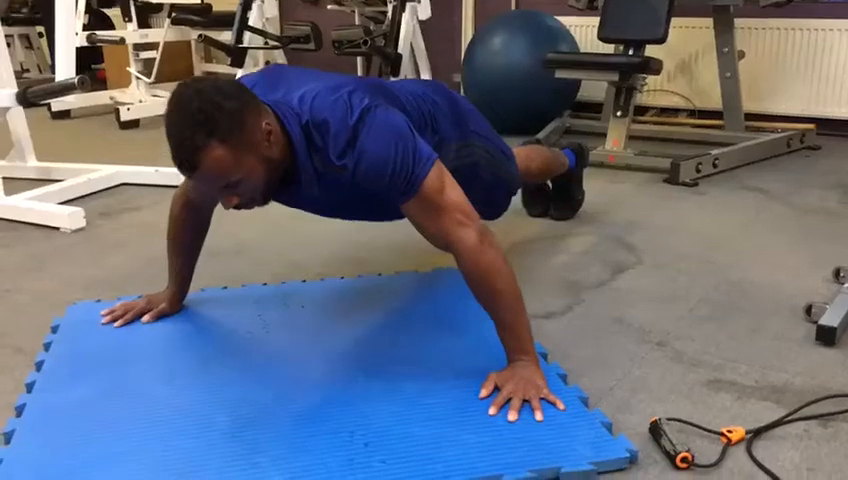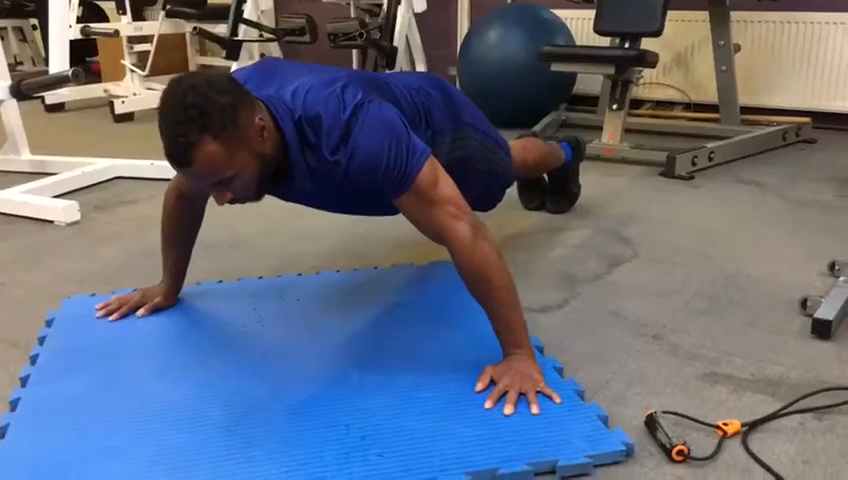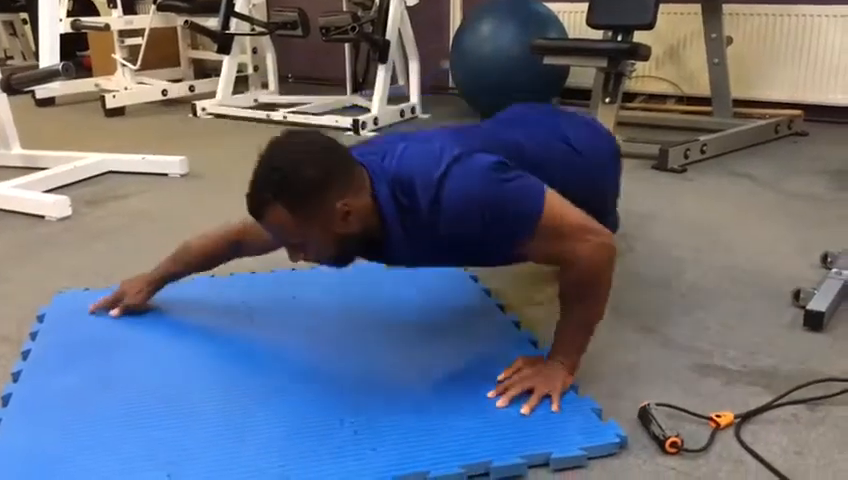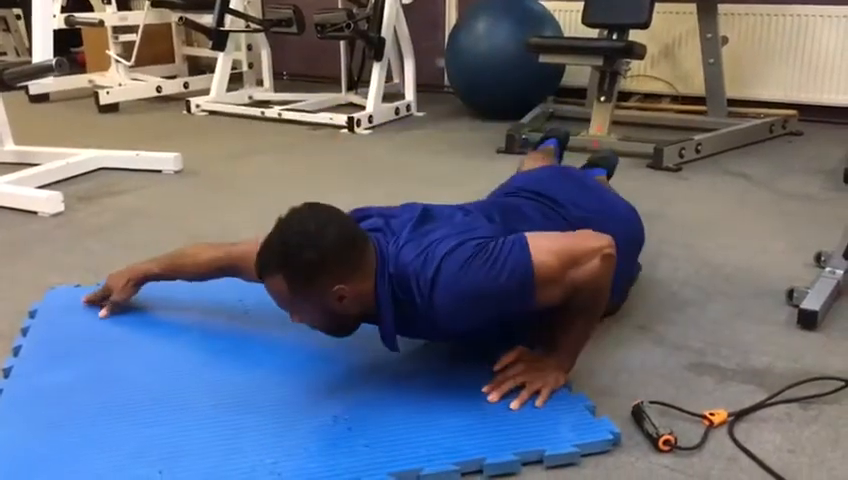
dt=0.7s
person 1, frame 1
left shoulder: (358, 136)
right shoulder: (226, 128)
left elbow: (468, 238)
right elbow: (190, 203)
left wrist: (523, 362)
right wrist: (173, 292)
left hip: (444, 131)
right hip: (398, 135)
left knee: (507, 177)
right knee: (510, 174)
left ankle: (567, 163)
right ankle: (556, 164)
person 1, frame 2
left shoulder: (352, 132)
right shoulder: (218, 125)
left elbow: (462, 233)
right elbow: (183, 195)
left wrist: (519, 356)
right wrist: (169, 286)
left hip: (437, 126)
right hip: (392, 138)
left knee: (501, 170)
left ankle: (562, 155)
right ankle: (541, 164)
person 1, frame 3
left shoulder: (455, 194)
right shoulder: (328, 187)
left elbow: (594, 247)
right elbow: (237, 237)
left wrist: (561, 363)
right wrist: (153, 280)
left hip: (579, 153)
right hip: (516, 136)
person 1, frame 4
left shoulder: (451, 286)
right shoulder: (356, 239)
left elbow: (597, 254)
right elbow: (235, 253)
left wrist: (556, 360)
right wrist: (141, 272)
left hip: (599, 225)
right hip: (527, 205)
left ankle: (595, 171)
right ankle: (548, 148)
